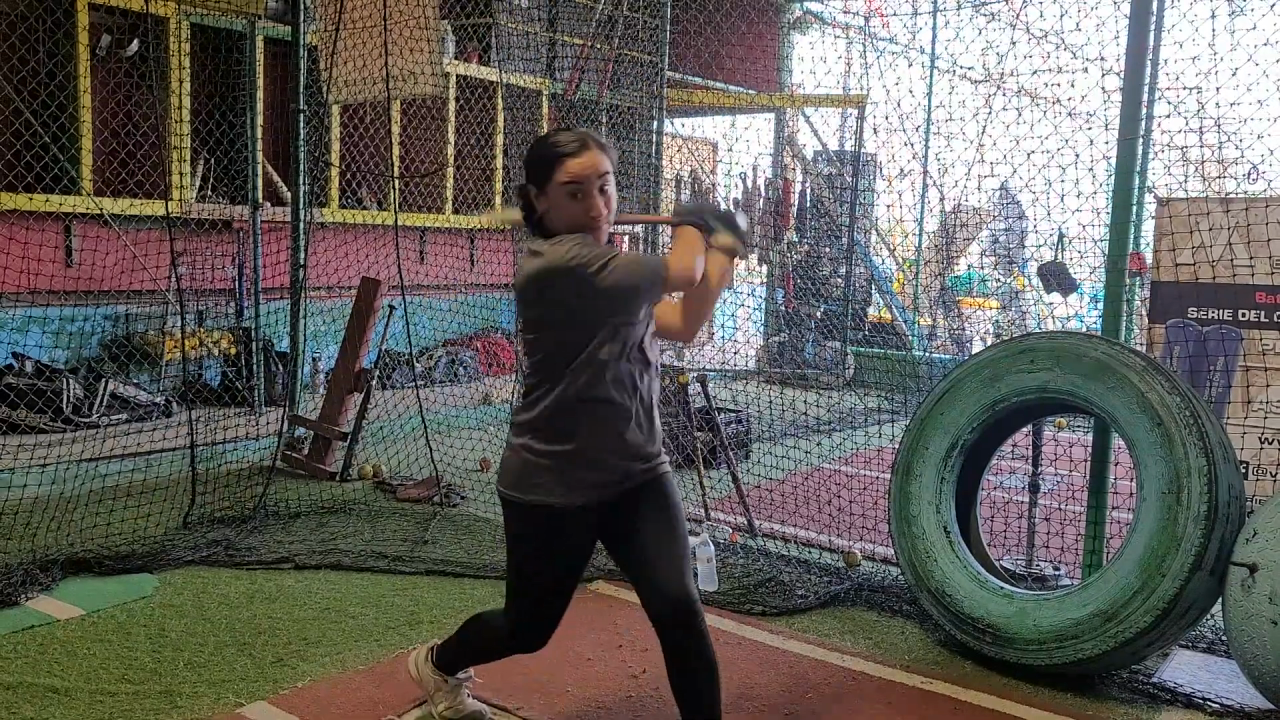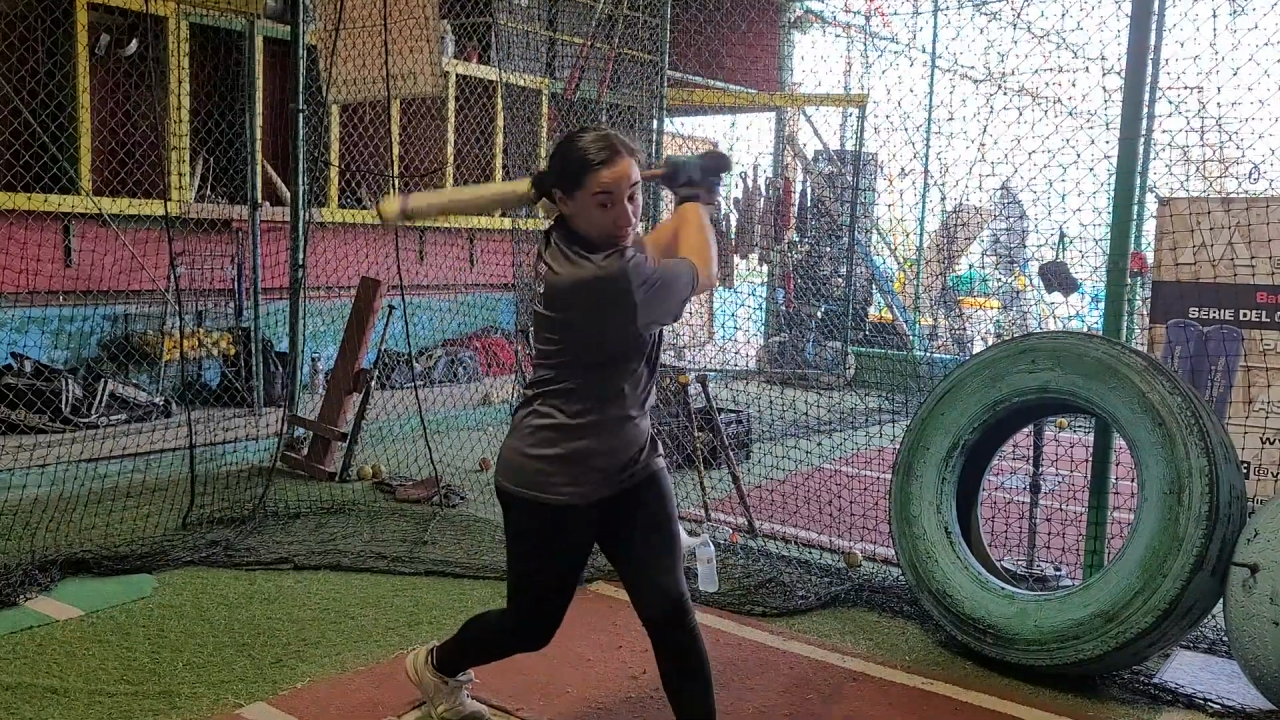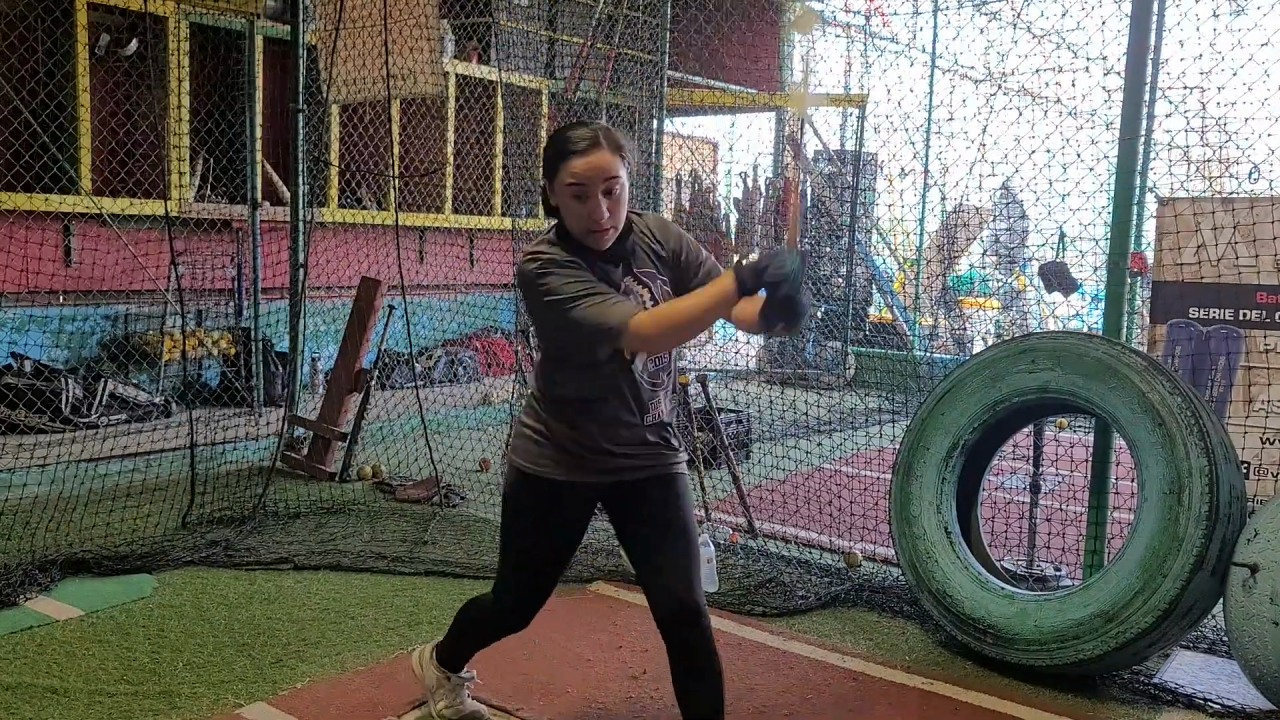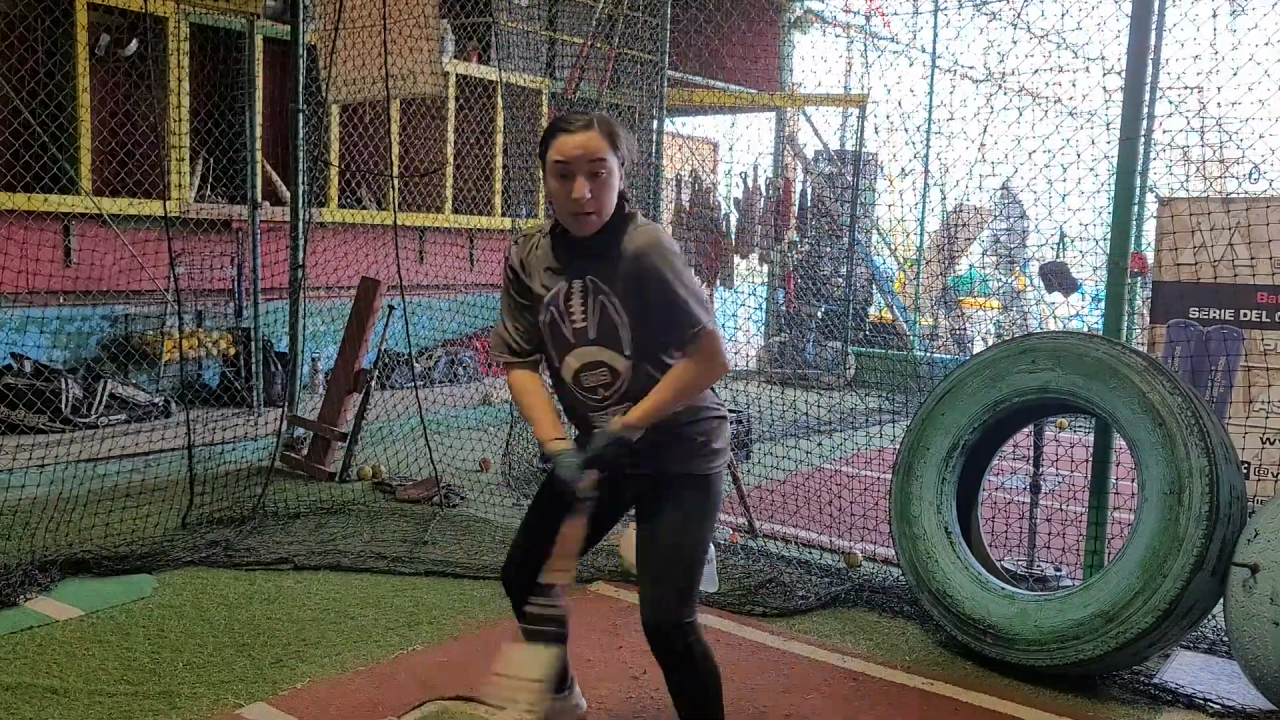
dt=0.3s
person 1, frame 1
left shoulder: (592, 257)
right shoulder: (563, 263)
left elbow: (679, 325)
right elbow: (679, 273)
left wrist: (719, 248)
right wrist: (692, 224)
left hip: (636, 466)
right hip: (551, 482)
left knee: (677, 608)
right knee: (530, 628)
right ankle: (440, 663)
person 1, frame 2
left shoulder: (580, 246)
right shoulder: (591, 273)
left elbow: (660, 251)
right elbow: (699, 273)
left wrist: (693, 195)
right wrist: (694, 195)
left hip: (628, 459)
right hip: (553, 475)
left knee: (667, 608)
right knee: (530, 626)
right ankle: (436, 664)
person 1, frame 3
left shoulder: (654, 235)
right shoulder: (543, 267)
left elbow: (736, 303)
right elbow: (640, 333)
left wrist: (769, 302)
right wrist: (744, 278)
left hip: (649, 454)
right hip: (557, 462)
left knee: (682, 609)
right knee: (513, 603)
right ankle: (442, 661)
person 1, frame 4
left shoulder: (643, 249)
right shoulder: (527, 257)
left elbow: (709, 358)
right elbow: (522, 364)
left wrist: (629, 426)
right wrist: (559, 446)
left hip: (680, 451)
right hip: (599, 449)
left knee: (667, 618)
right knee: (523, 573)
